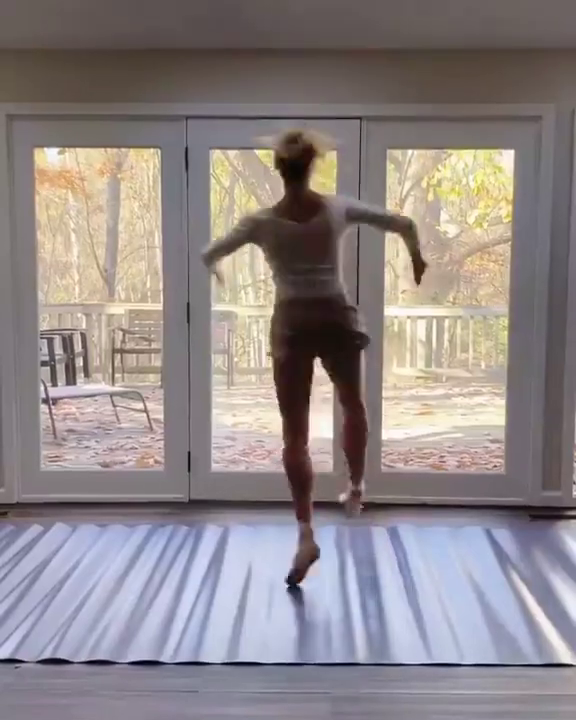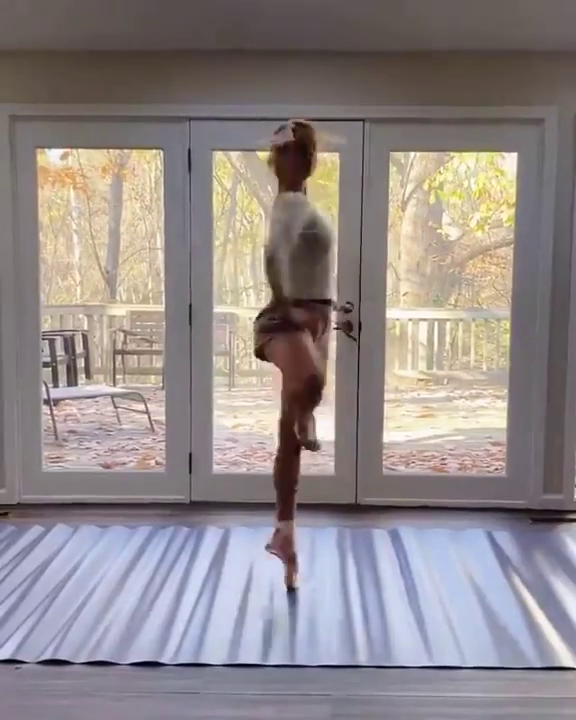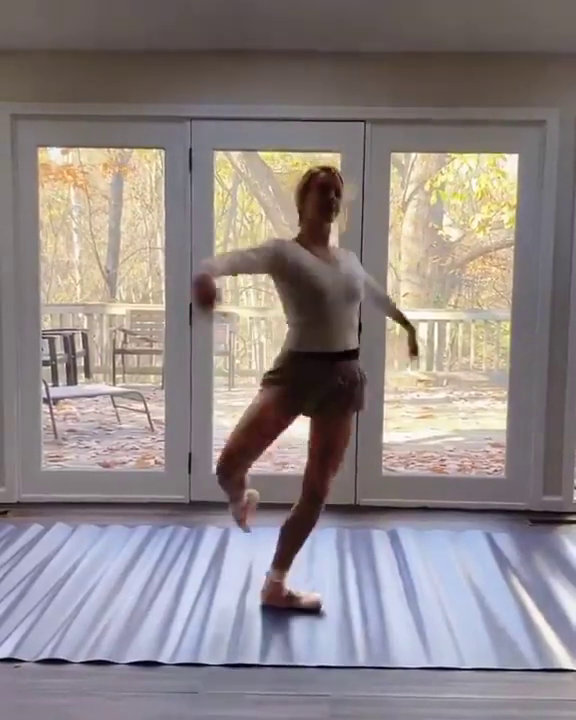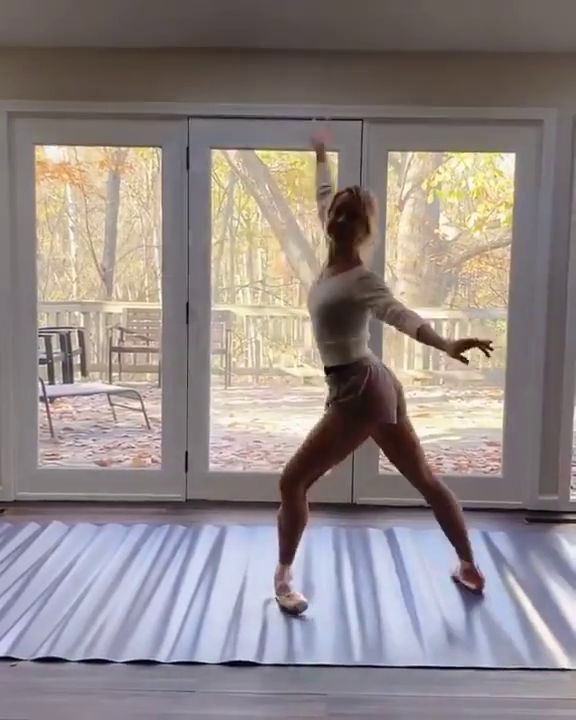
dt=0.7s
person 1, frame 1
left shoulder: (260, 221)
right shoulder: (338, 207)
left elbow: (209, 256)
right elbow: (405, 224)
left wrist: (216, 269)
right wrist: (416, 258)
left hip: (289, 327)
right hip: (338, 320)
left knee: (295, 437)
right knee: (354, 410)
left ankle: (305, 535)
right ankle: (355, 487)
person 1, frame 2
left shoulder: (298, 205)
right shoulder: (292, 204)
right elbow: (276, 251)
right wrist: (287, 307)
left hip: (311, 320)
right hip: (288, 322)
left knee: (293, 431)
left ankle: (284, 531)
person 1, frame 3
left shoulder: (349, 259)
right shoulder: (281, 252)
left elbow: (375, 291)
right elbow: (223, 260)
left wrist: (405, 321)
right wrist: (205, 278)
left hip: (344, 378)
right hip: (297, 373)
left knee: (315, 494)
right knee: (229, 464)
left ankle: (275, 584)
right ankle: (241, 495)
person 1, frame 4
left shoulder: (362, 279)
right shoulder: (333, 262)
left elbow: (402, 316)
right elbow: (325, 199)
left wrist: (444, 345)
right wrist: (321, 155)
left hip: (359, 392)
right hip: (370, 388)
left knee: (293, 483)
right knee: (424, 479)
left ankle: (284, 575)
right ankle: (469, 566)
